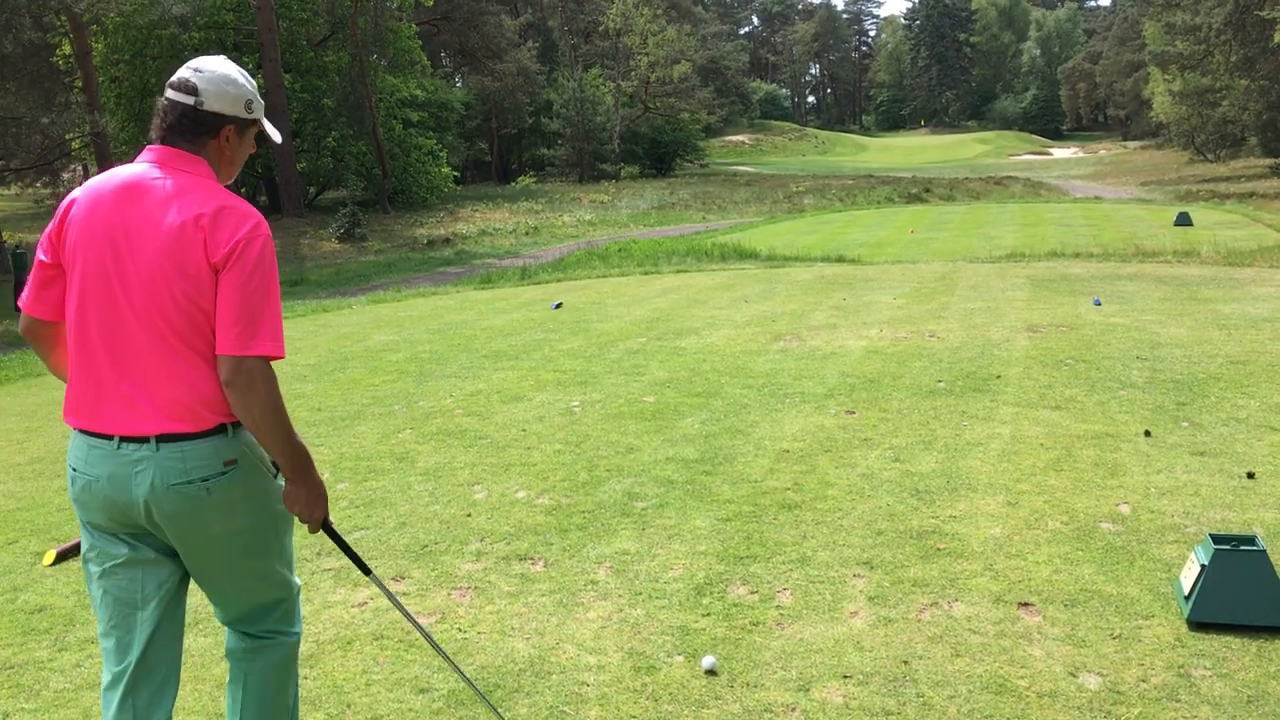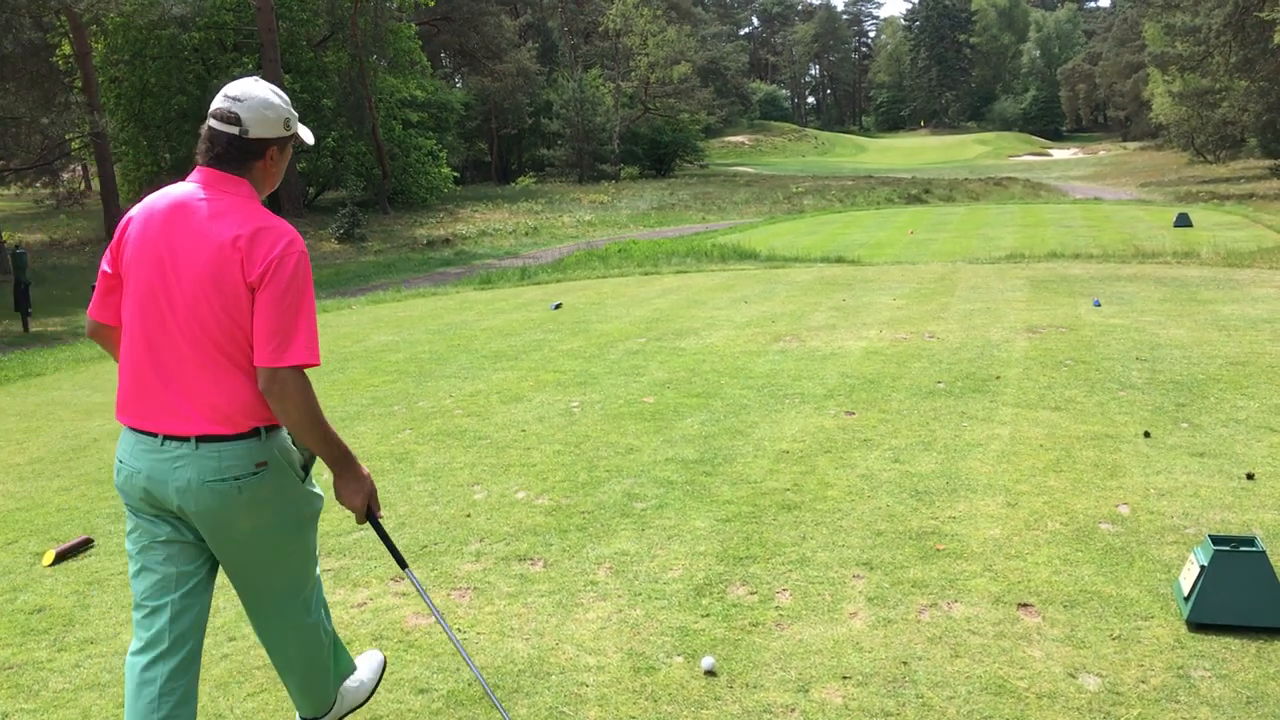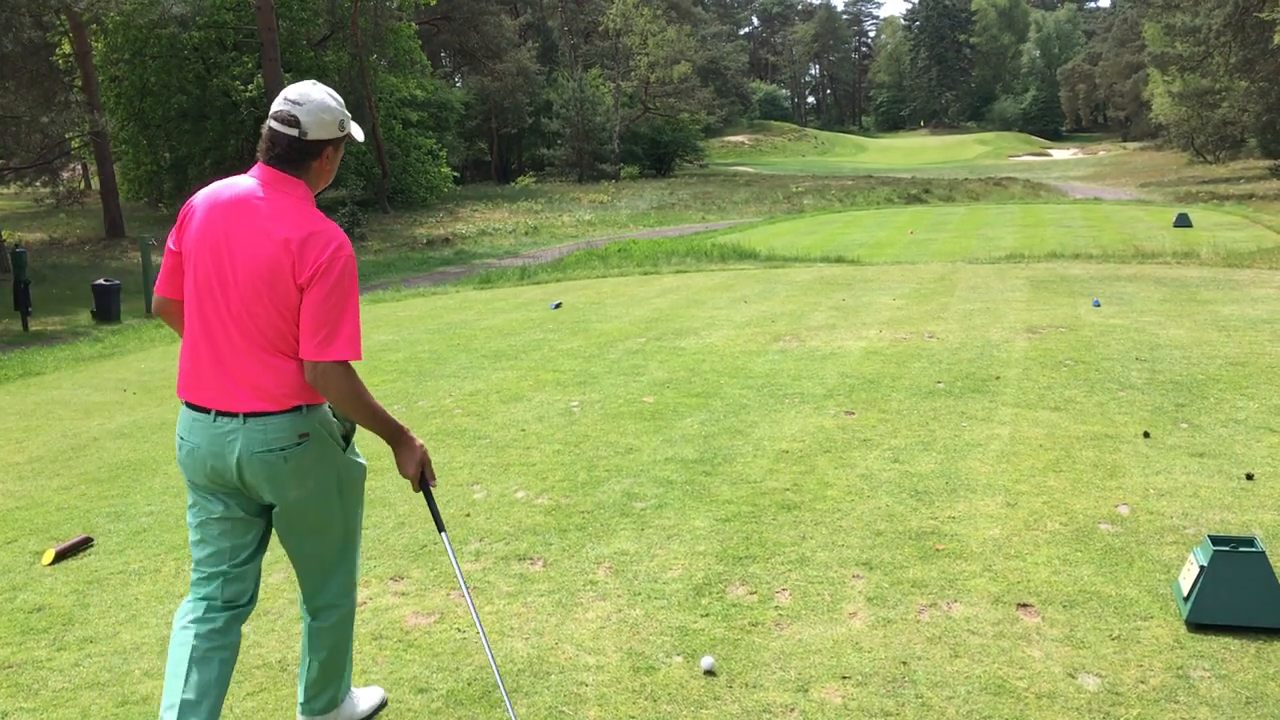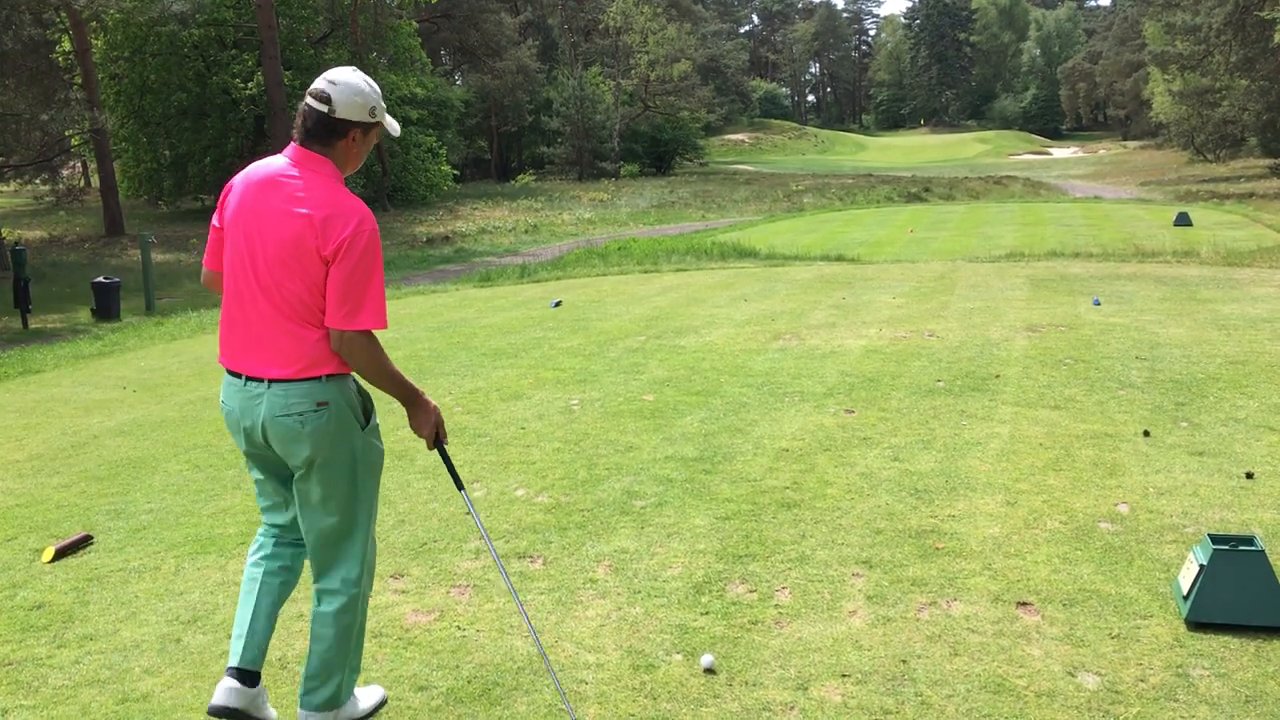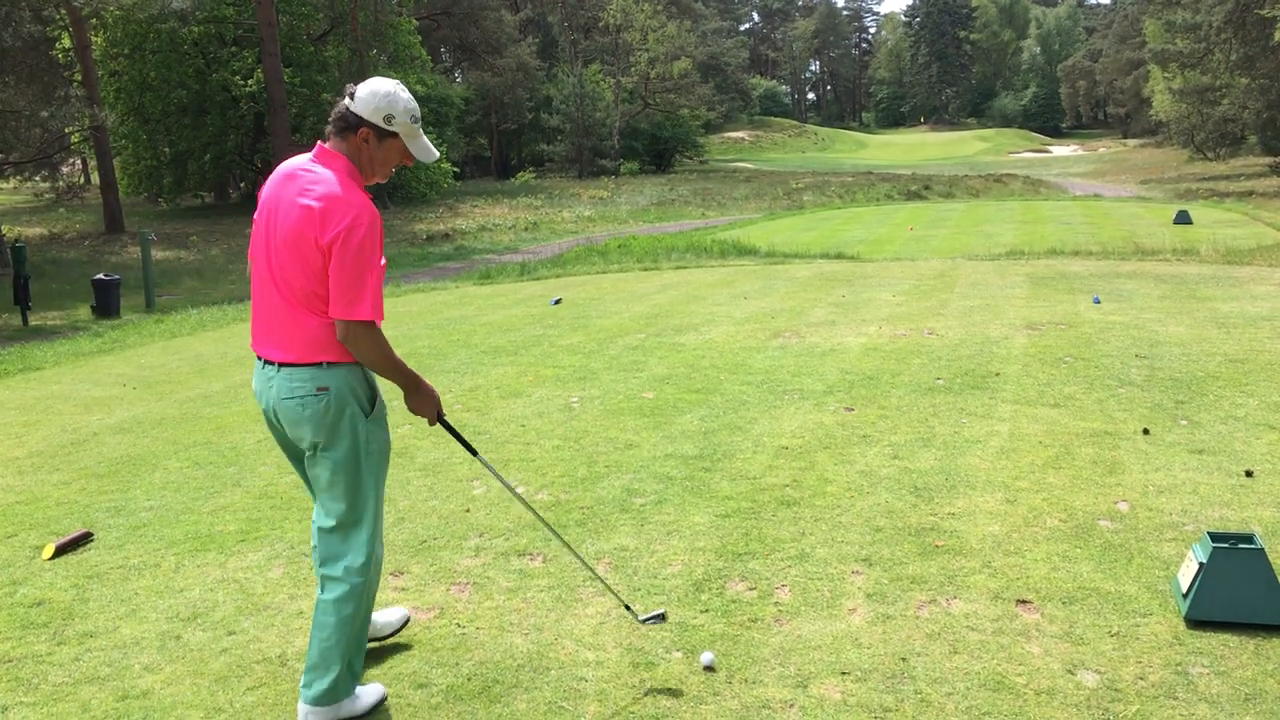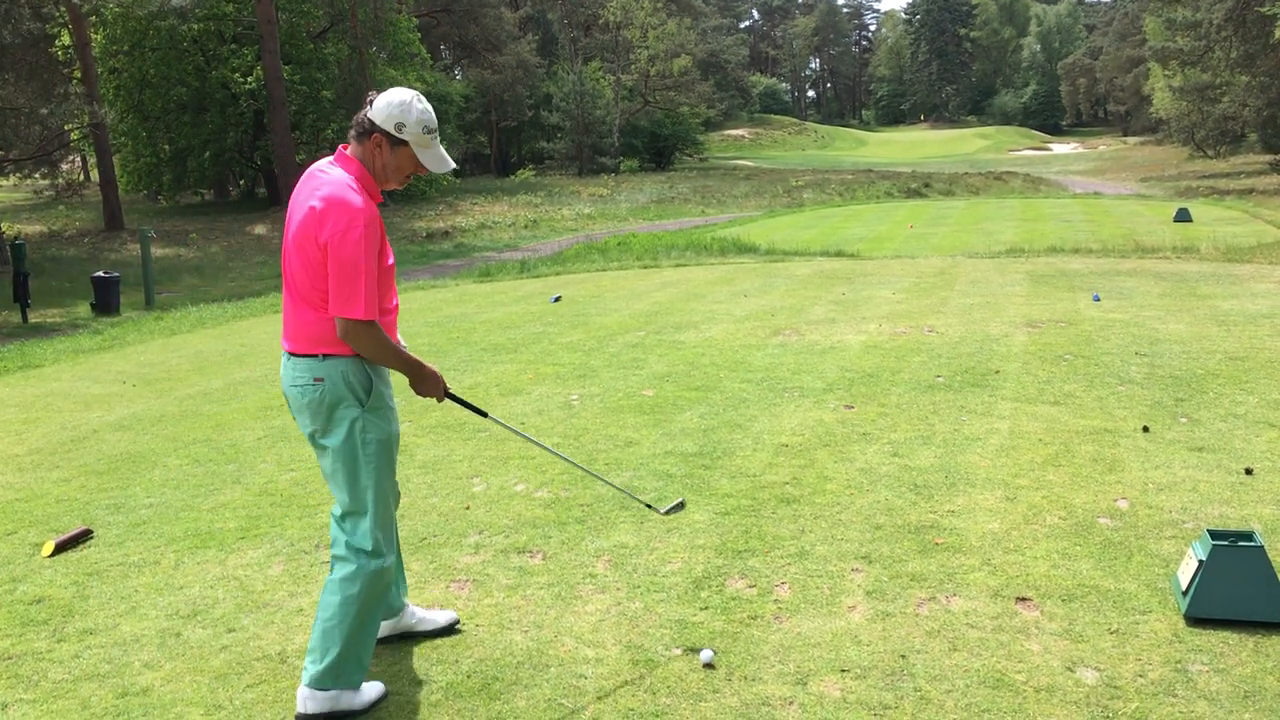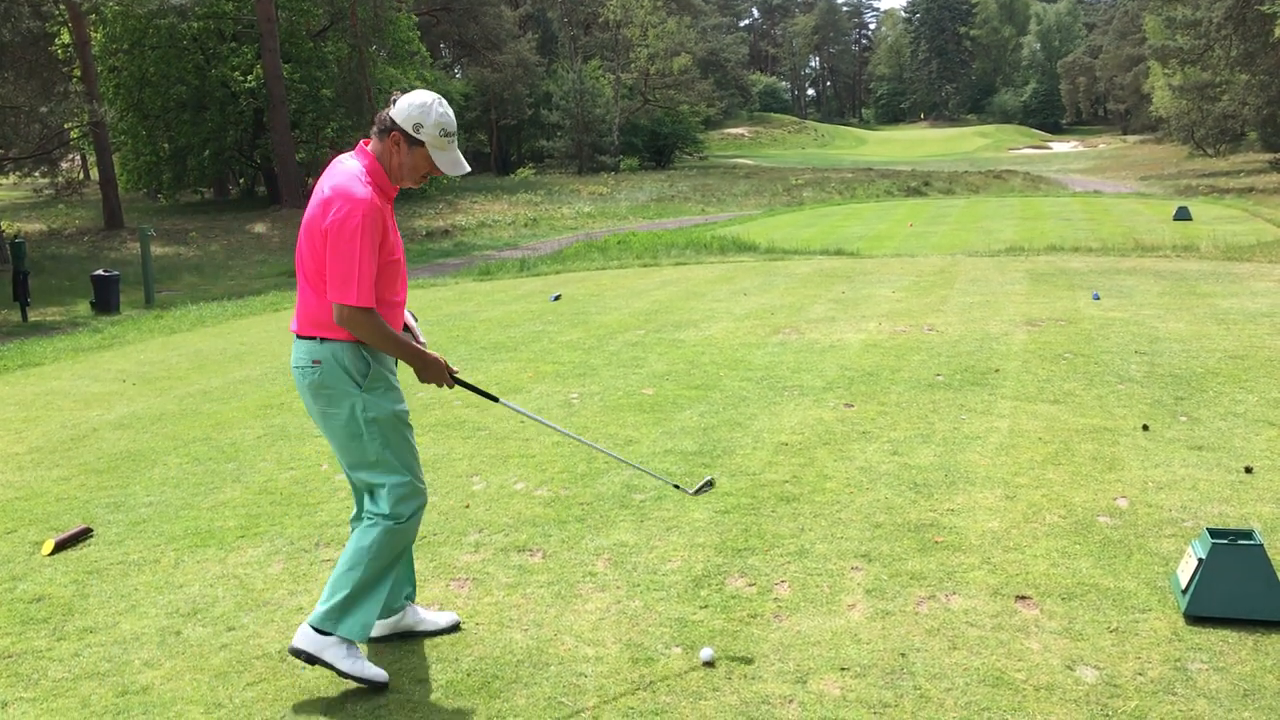
dt=0.2s
person 1, frame 1
left shoulder: (85, 200)
right shoulder: (237, 224)
left elbow: (39, 327)
right elbow: (241, 375)
right wrist: (300, 470)
left hip: (99, 465)
right hip: (205, 464)
left knee: (136, 660)
right knee: (263, 617)
person 1, frame 2
left shoulder: (142, 215)
right shoulder: (275, 242)
left elbow: (103, 327)
right elbow: (280, 384)
right wrist: (344, 465)
left hip: (145, 461)
right hip: (240, 464)
left knee: (160, 638)
right knee: (287, 601)
person 1, frame 3
left shoulder: (203, 204)
right shoulder: (323, 241)
left elbow: (168, 305)
right elbow: (326, 373)
right wrist: (397, 437)
left hip: (203, 430)
right hip: (290, 437)
left knee: (215, 588)
right knee: (328, 580)
person 1, frame 4
left shoulder: (245, 183)
right shoulder: (348, 218)
left elbow: (214, 278)
right elbow: (351, 341)
right wrist: (414, 401)
left hip: (242, 394)
right hip: (317, 402)
left knee: (280, 531)
right knee: (342, 557)
person 1, frame 5
left shoulder: (285, 177)
right shoulder: (352, 211)
left elbow: (268, 273)
right elbow: (354, 333)
right wrist: (412, 384)
left hip: (276, 378)
right hip: (330, 386)
left knee: (336, 515)
right knee: (348, 540)
left ankle: (352, 620)
person 1, frame 6
left shoulder: (323, 177)
right shoulder: (351, 209)
right elbow: (354, 328)
left wrist: (383, 324)
right wrist: (415, 370)
left hip: (313, 369)
right hip: (339, 379)
left knee: (368, 508)
right knee: (368, 533)
left ankle: (388, 609)
person 1, frame 7
left shoulder: (365, 176)
right shoulder: (356, 199)
right elbow: (351, 313)
left wrist: (402, 317)
right wrist: (417, 357)
left hip: (351, 358)
right hip: (342, 364)
left knee: (382, 493)
right knee: (401, 497)
left ankle: (391, 607)
right ankle: (327, 629)
